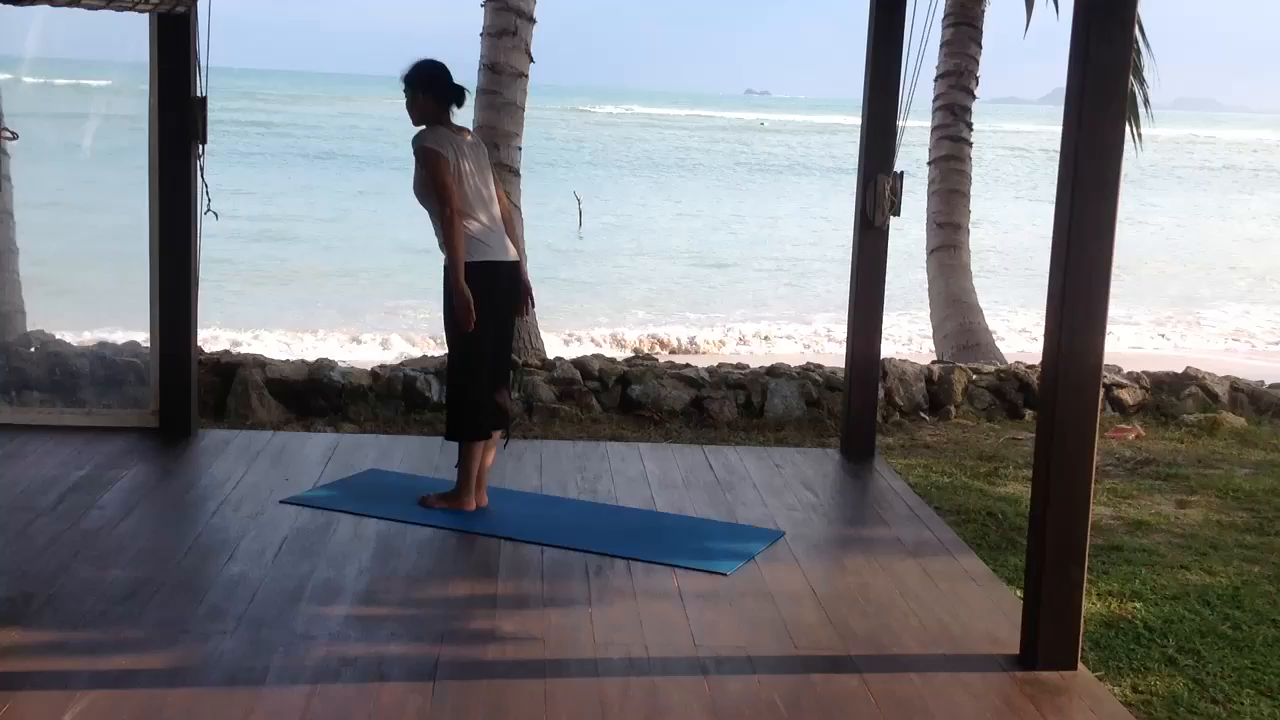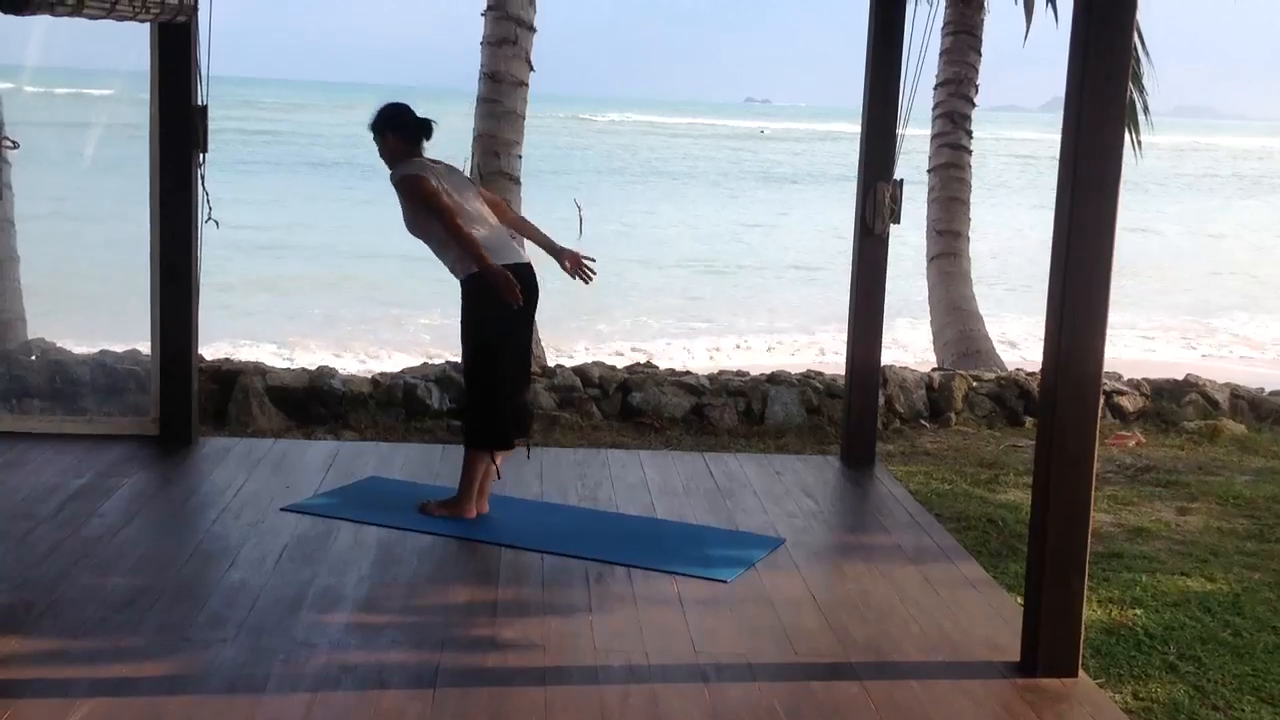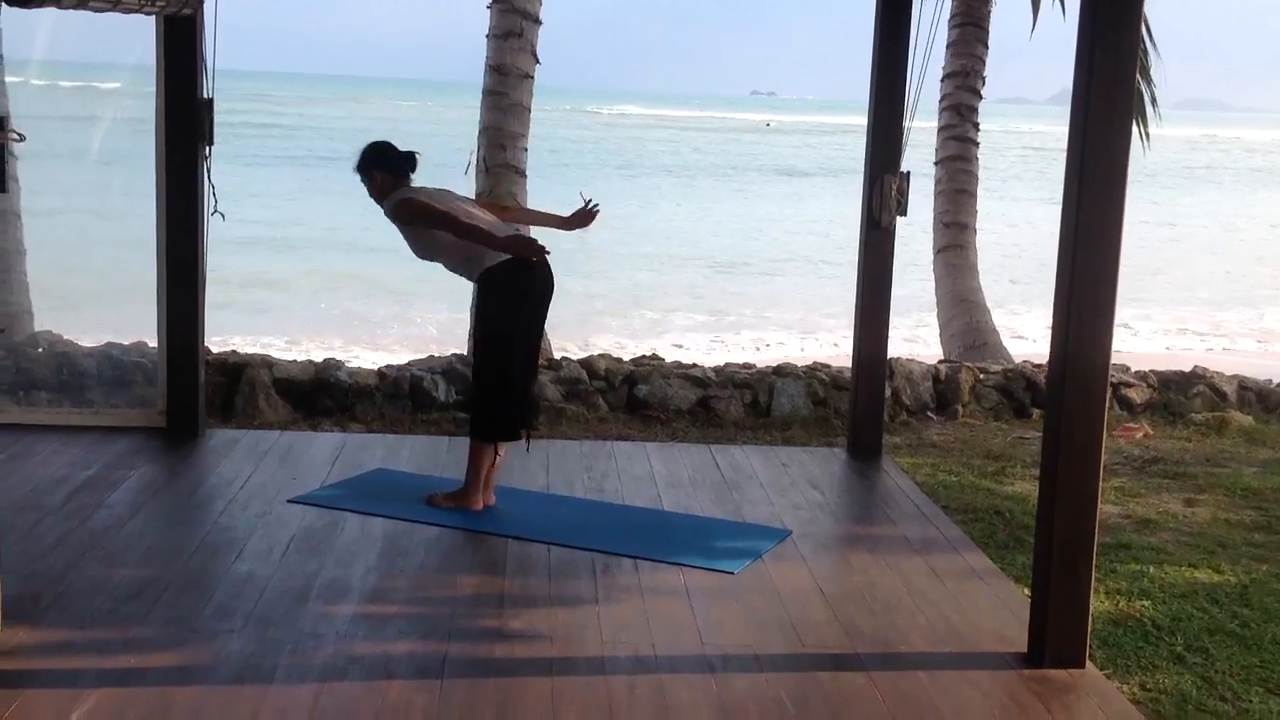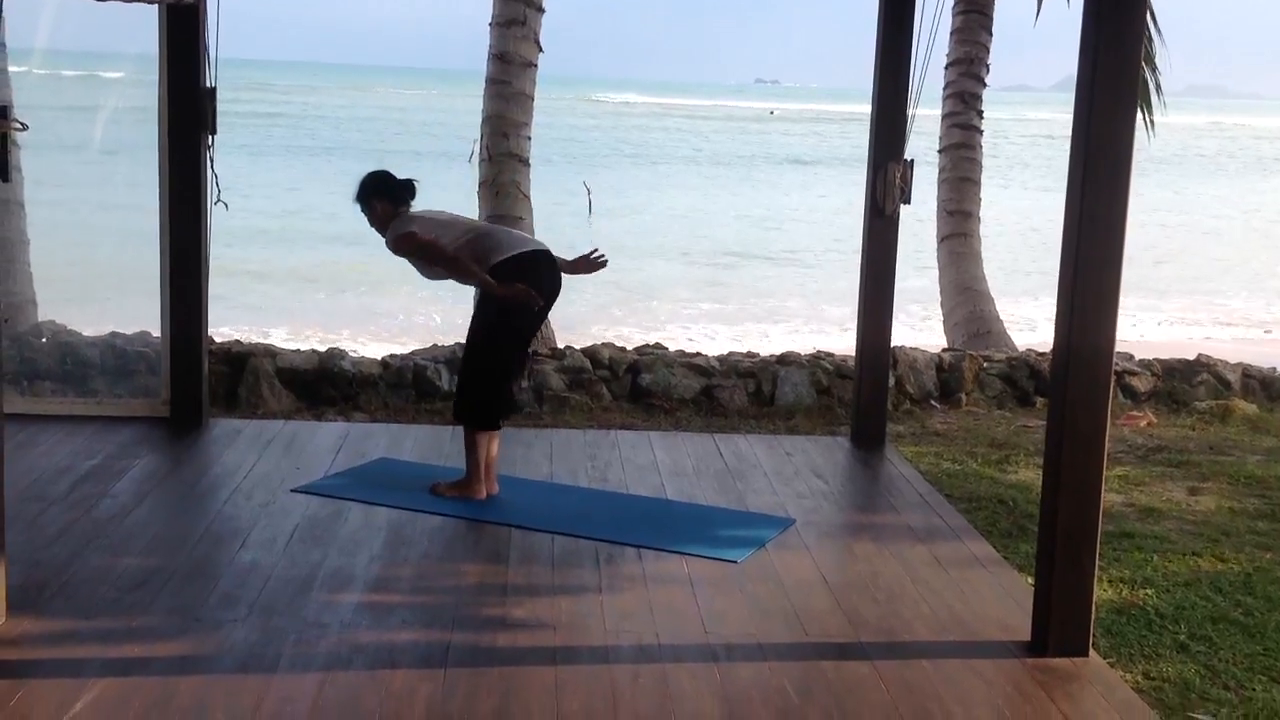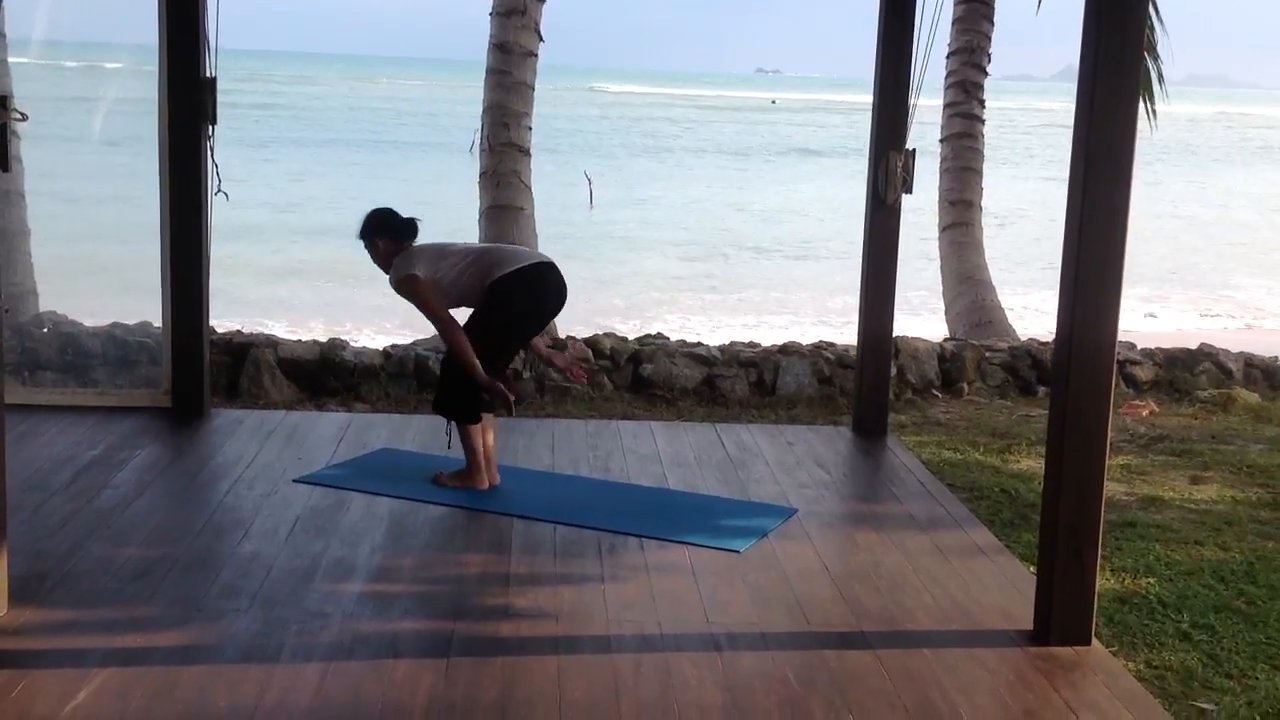
dt=0.3s
person 1, frame 1
left shoulder: (429, 142)
right shoulder: (471, 140)
left elbow: (451, 214)
left wrist: (458, 284)
right wrist: (521, 272)
left hip: (477, 271)
right hip: (505, 268)
left knee: (469, 381)
right knee: (491, 379)
left ankle: (464, 494)
right ankle: (478, 489)
person 1, frame 2
left shoulder: (405, 175)
right shoulder: (444, 170)
left elbow: (452, 222)
right elbow: (507, 213)
left wrist: (490, 270)
right wrist: (558, 251)
left hip: (490, 282)
right hip: (519, 275)
left knee: (486, 392)
right knee: (506, 388)
left ankle: (465, 501)
right ankle: (479, 496)
person 1, frame 3
left shoulder: (398, 205)
right shoulder: (431, 195)
left elbow: (451, 225)
right elbow: (502, 210)
left wrist: (501, 246)
right wrist: (565, 223)
left hip: (505, 278)
right hip: (534, 270)
left knee: (491, 387)
right knee: (510, 381)
left ankle: (470, 493)
right ankle: (485, 489)
person 1, frame 4
left shoulder: (398, 235)
right shoulder: (429, 220)
left elbow: (449, 259)
left wrist: (498, 290)
right wrist: (566, 266)
left hip: (513, 271)
right hip: (541, 266)
left knee: (478, 378)
right knee: (497, 374)
left ankle: (473, 483)
right ankle: (487, 477)
person 1, frame 5
left shoulder: (403, 273)
right shoulder: (429, 255)
left elbow: (449, 329)
left wrist: (484, 380)
right wrist: (546, 354)
left hip: (522, 286)
right hip: (548, 279)
left knee: (459, 373)
right knee: (475, 368)
left ankle: (475, 473)
right ankle: (488, 468)
